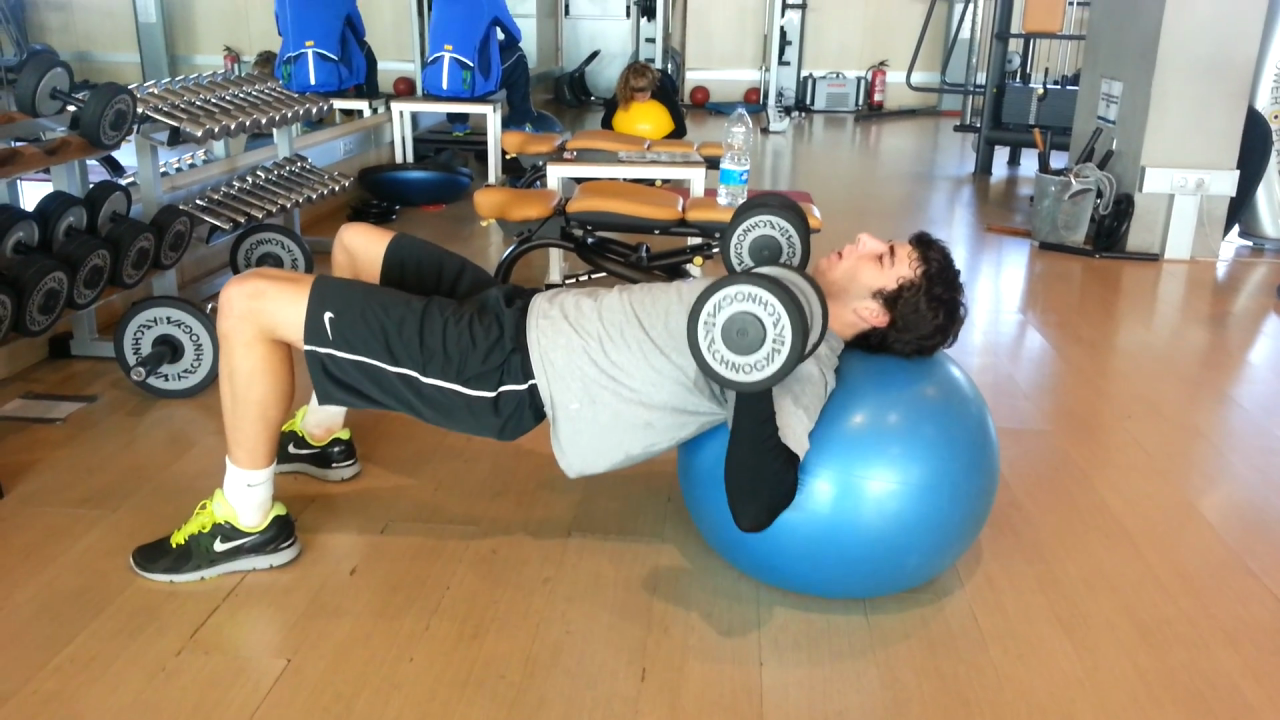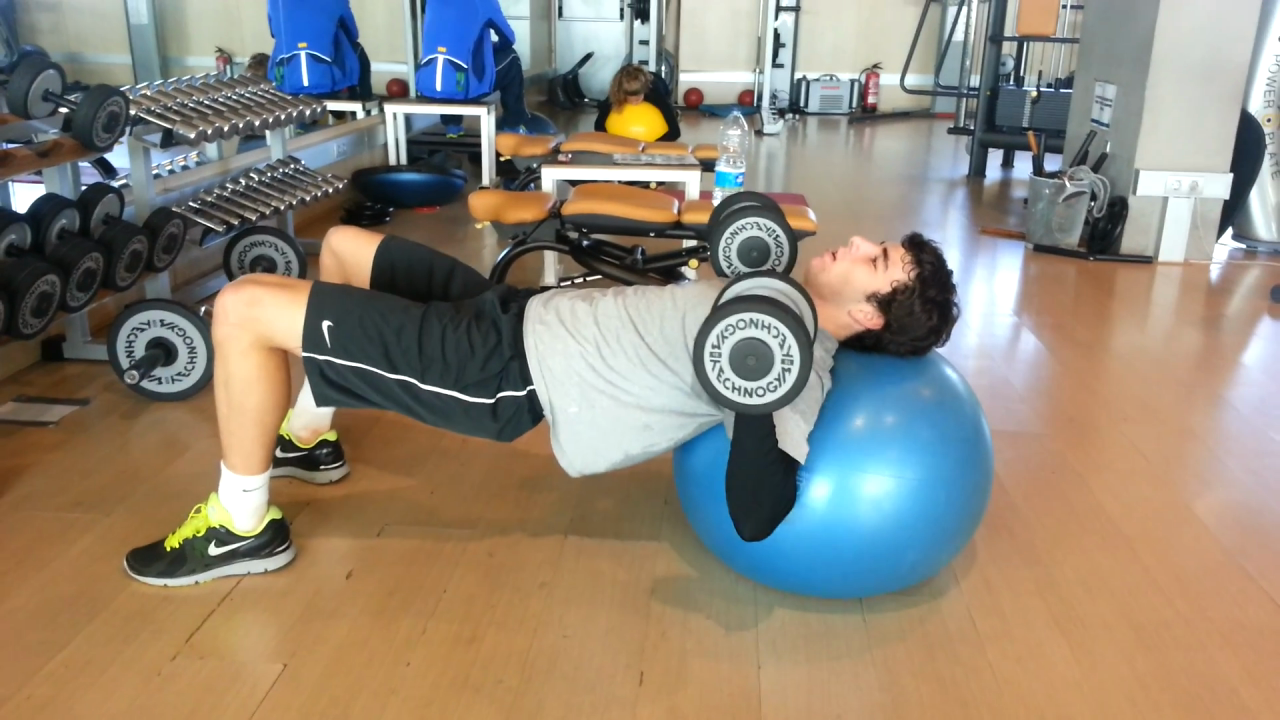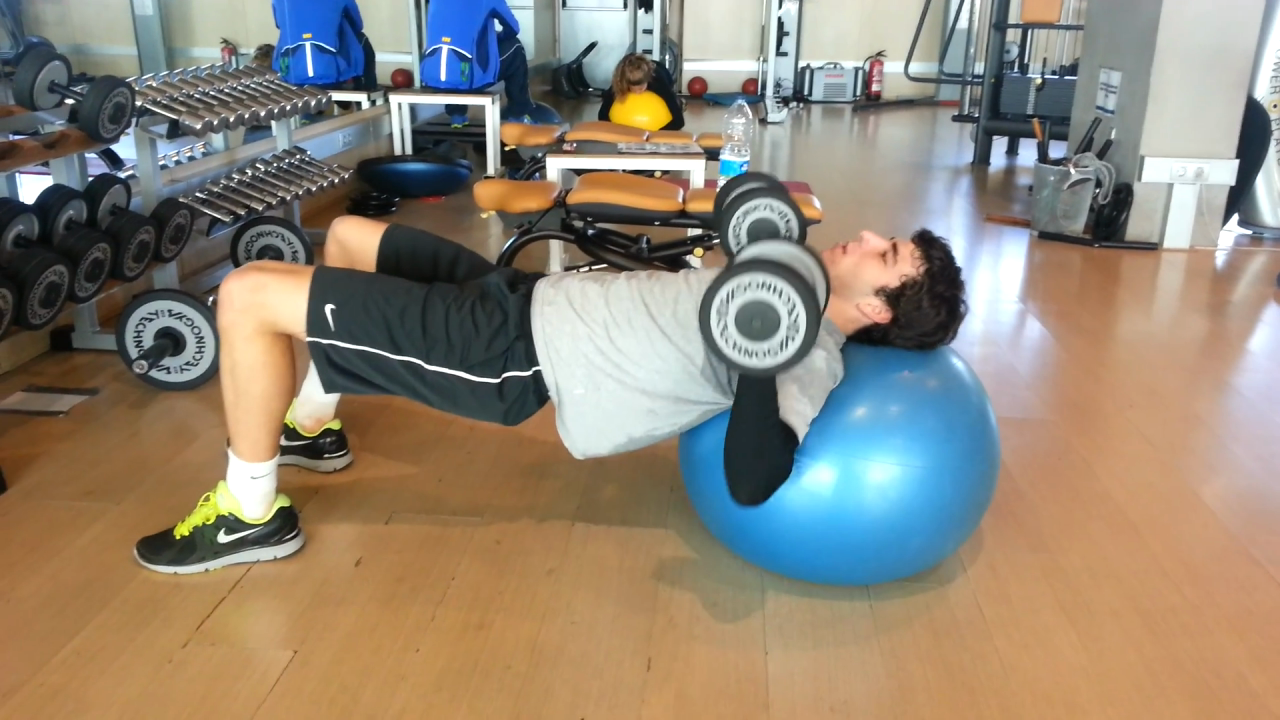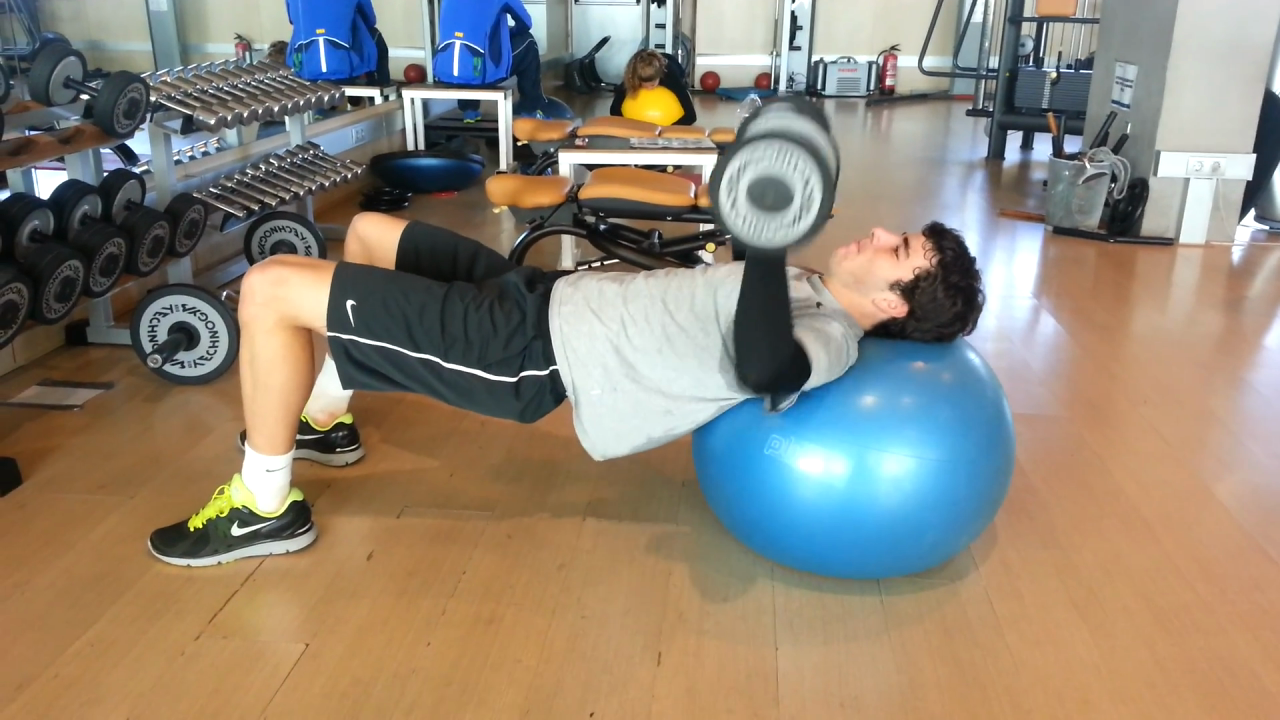
dt=0.3s
person 1, frame 1
left shoulder: (802, 368)
left elbow: (753, 506)
left hip: (510, 366)
right hip: (528, 315)
left knee: (248, 301)
right knee: (356, 240)
left ankle: (248, 521)
right ankle: (320, 435)
person 1, frame 2
left shoulder: (799, 367)
left elbow: (756, 514)
left hip: (508, 370)
right hip: (525, 315)
left knee: (244, 310)
right knee: (343, 244)
left ankle: (243, 524)
right ankle: (307, 436)
person 1, frame 3
left shoulder: (811, 358)
left elbow: (751, 479)
left hip: (513, 351)
right hip: (529, 299)
left knee: (247, 294)
right knee: (345, 233)
left ankle: (251, 512)
right ankle: (311, 424)
person 1, frame 4
left shoulder: (826, 341)
right shoulder: (811, 293)
left elbow: (760, 367)
left hip: (531, 351)
right hip: (551, 297)
left knee: (272, 288)
right knee: (368, 230)
left ankle: (265, 505)
right ankle: (324, 417)
